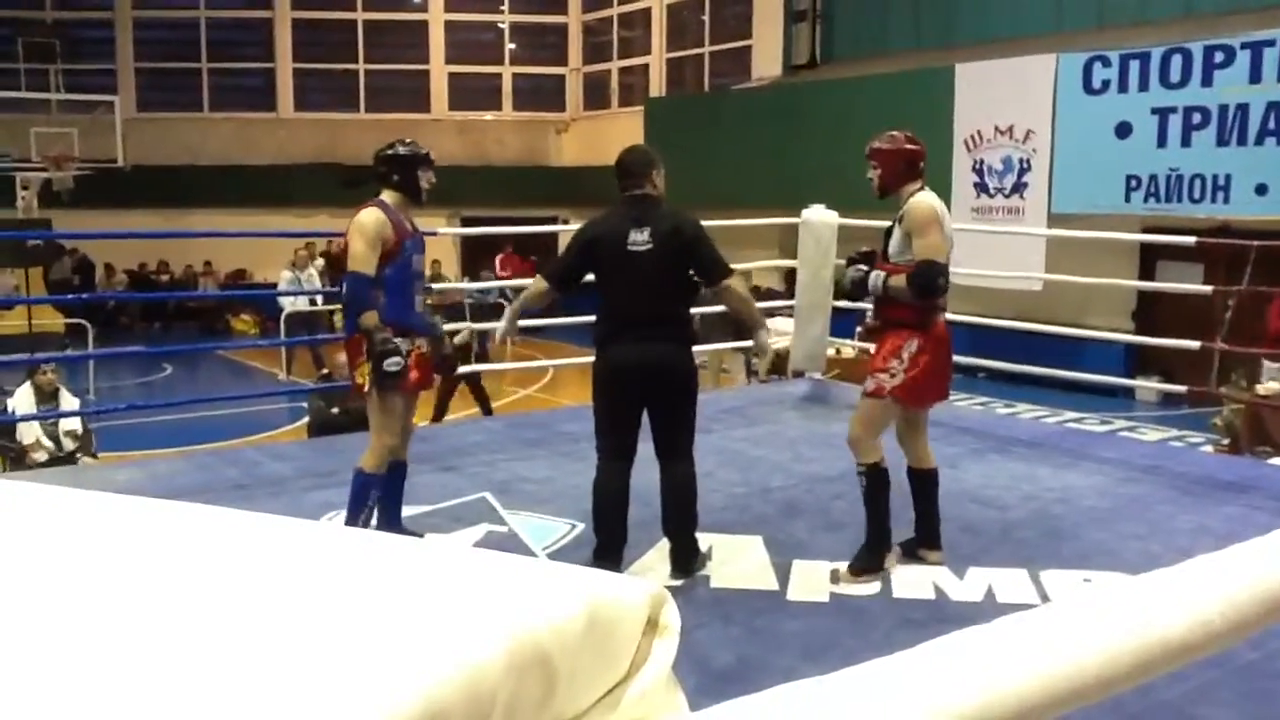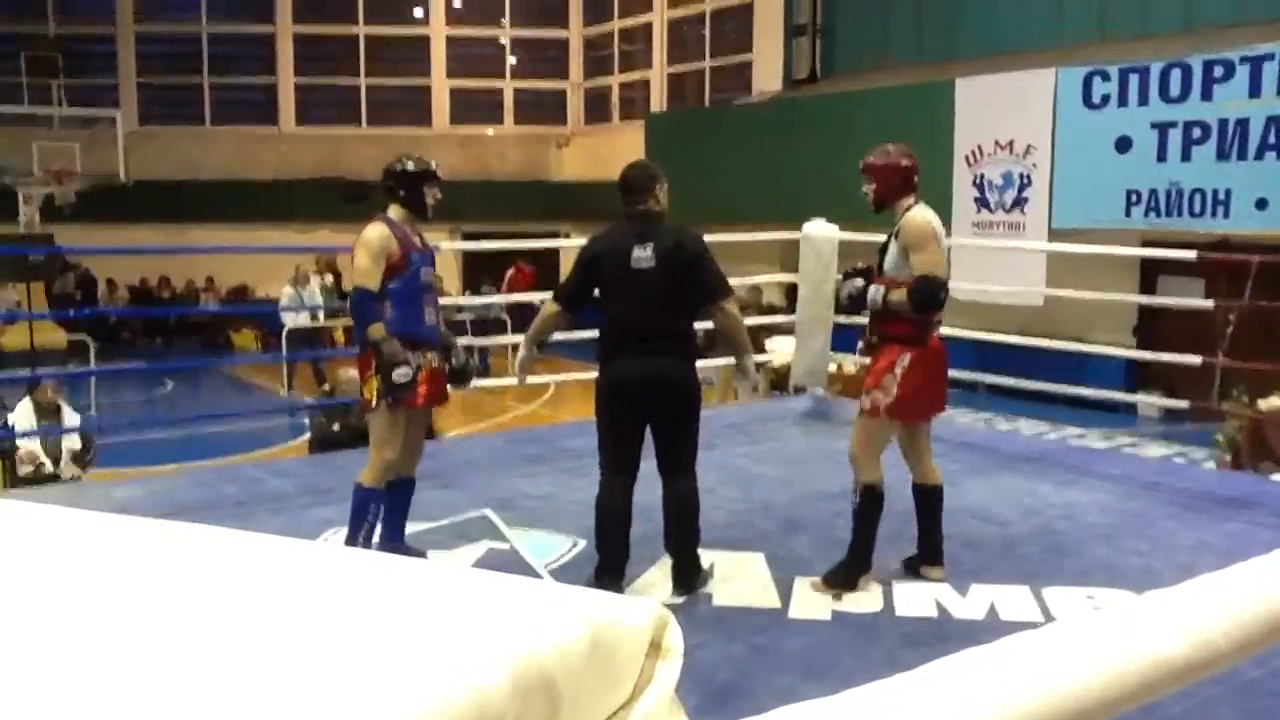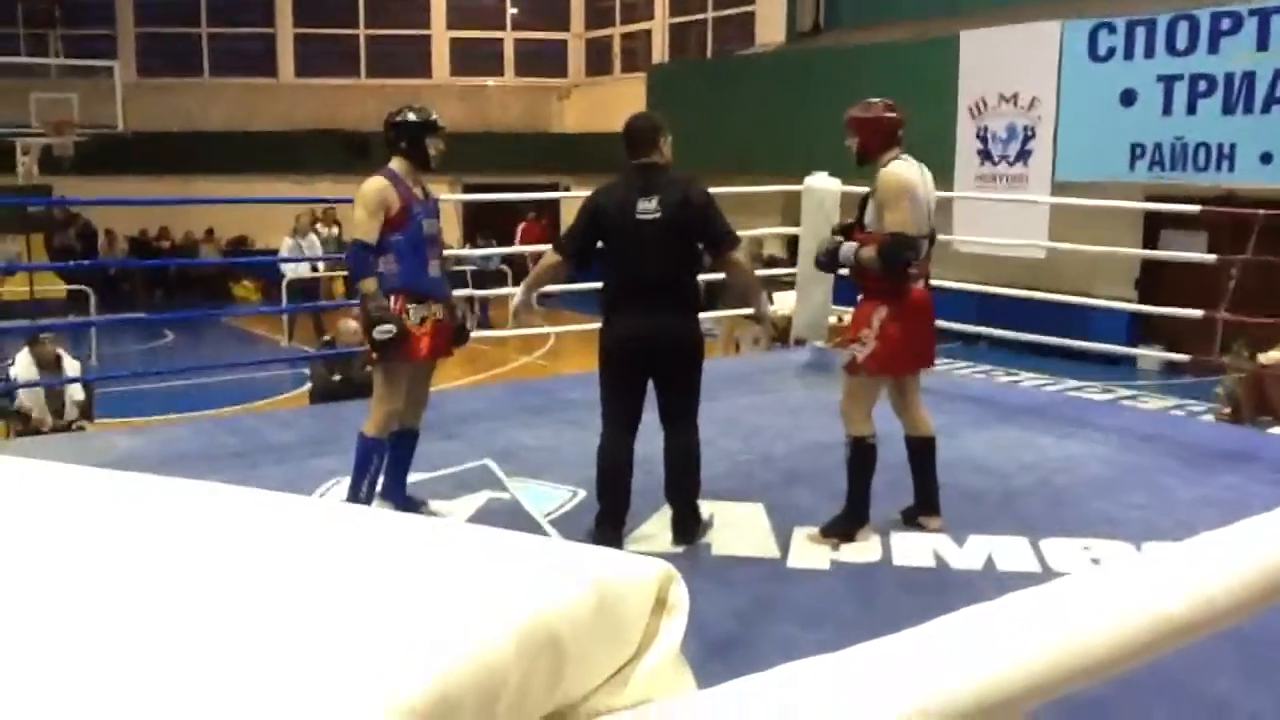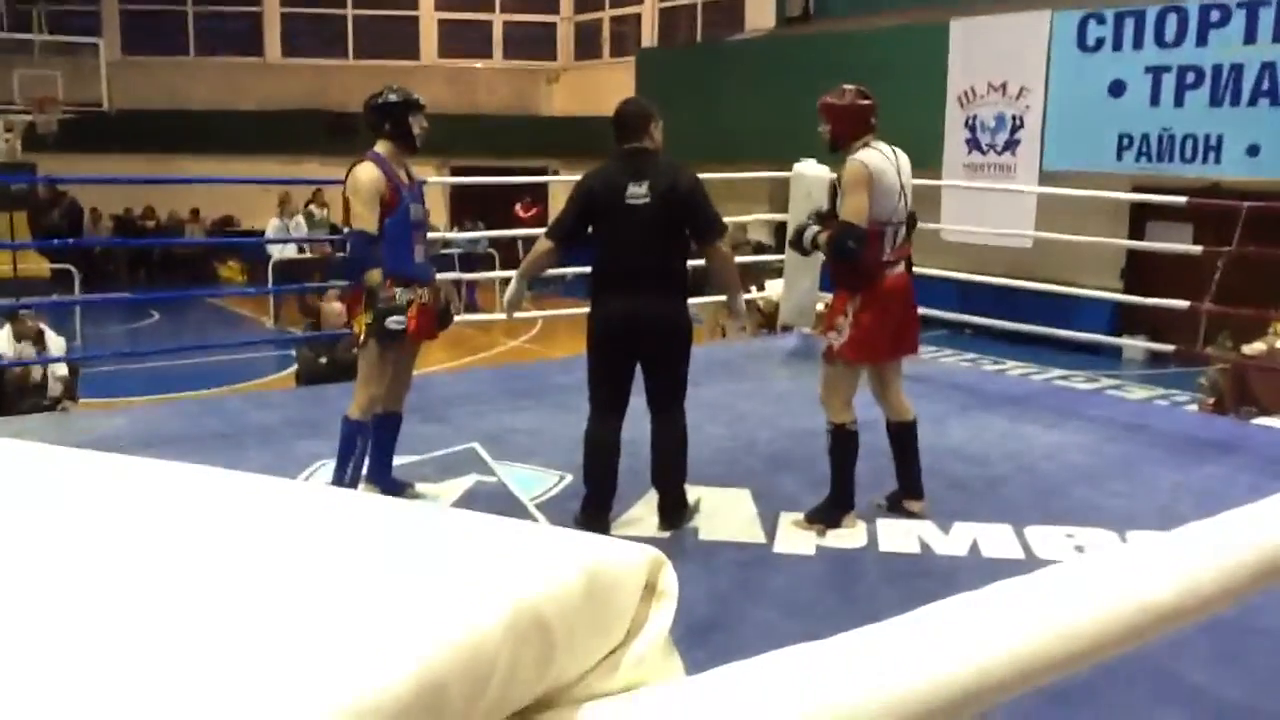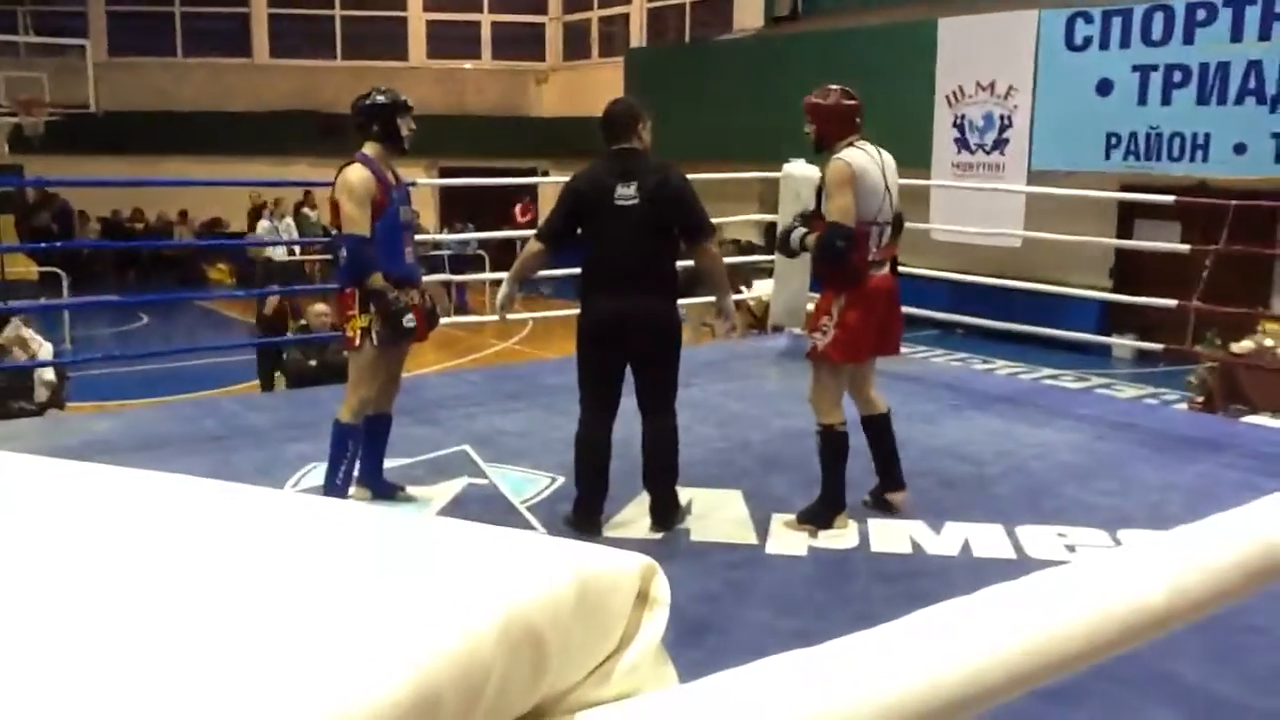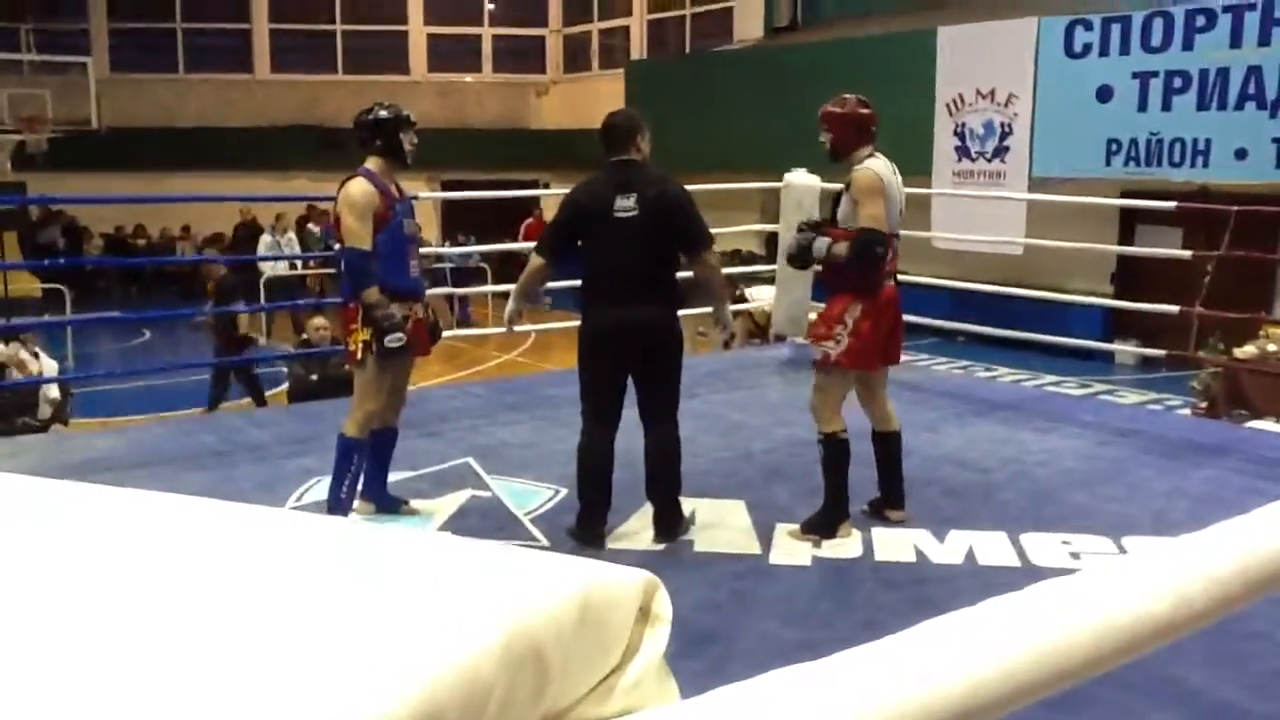
dt=0.3s
person 1, frame 1
left shoulder: (920, 208)
right shoulder: (916, 207)
left elbow: (930, 282)
left wrist: (873, 281)
right wrist: (874, 267)
left hip: (912, 340)
right hip: (910, 335)
left knee: (862, 435)
right knee: (913, 437)
left ankle: (876, 550)
right ankle: (927, 540)
person 1, frame 2
left shoulder: (916, 223)
right shoulder: (913, 221)
left elbow: (930, 296)
left wrist: (872, 296)
right wrist: (871, 283)
left hip: (906, 353)
right hip: (908, 349)
left knee: (863, 453)
right knee: (917, 452)
left ankle: (857, 565)
right ankle: (930, 557)
person 1, frame 3
left shoulder: (891, 178)
right shoulder: (917, 172)
left elbow: (896, 254)
left wrist: (847, 252)
right wrist: (859, 238)
left hip: (888, 305)
right hip: (912, 299)
left knee: (854, 408)
right knee: (909, 403)
left ankle: (855, 519)
right ankle: (927, 508)
person 1, frame 4
left shoulder: (858, 165)
right shoulder: (896, 157)
left elbow: (849, 243)
left wrist: (812, 235)
left hip: (865, 291)
right hip: (895, 284)
left knee: (835, 397)
right knee: (889, 389)
left ankle: (840, 505)
right ankle: (911, 492)
person 1, frame 5
left shoulder: (842, 165)
right shoulder: (882, 157)
left elbow: (837, 244)
left wrist: (798, 237)
left hip: (850, 292)
right hip: (879, 285)
left knee: (825, 397)
right knee: (863, 388)
left ankle: (831, 506)
right ankle: (892, 484)
person 1, frame 6
left shoulder: (865, 175)
right shoulder: (884, 168)
left elbow: (869, 249)
left wrist: (818, 248)
right wrist: (827, 234)
left hip: (858, 302)
right hip: (878, 296)
left knee: (825, 404)
right knee: (875, 400)
left ankle: (834, 514)
right ankle: (892, 500)
person 2, frame 1
left shoulder: (598, 229)
right shoulder: (681, 225)
left elbow: (548, 285)
right elbow: (726, 285)
left wrist: (511, 317)
right wrist: (759, 329)
left hip: (616, 358)
right hip: (671, 357)
left knee: (613, 460)
right knee: (676, 459)
left ankle: (608, 558)
right ankle: (684, 555)
person 2, frame 2
left shoulder: (602, 245)
right shoulder: (684, 241)
left elbow: (559, 306)
right elbow: (722, 307)
left wrist: (528, 346)
right wrist: (745, 355)
left hip: (619, 374)
right hip: (674, 373)
left knee: (616, 477)
right knee: (679, 475)
left ankle: (609, 575)
right ankle: (686, 572)
person 2, frame 3
left shoulder: (606, 197)
right shoulder: (690, 193)
left elbow: (561, 257)
right elbow: (730, 257)
left wrist: (526, 291)
right wrist: (757, 297)
left hip: (623, 327)
right hip: (677, 326)
left knee: (617, 429)
right knee: (681, 427)
left ankle: (609, 527)
right ankle: (686, 523)
person 2, frame 4
left shoulder: (596, 182)
right shoulder: (680, 180)
left elbow: (552, 243)
right elbow: (715, 247)
left wrist: (519, 283)
right wrist: (735, 295)
left hip: (611, 312)
right hip: (666, 312)
left knee: (605, 414)
right knee: (668, 412)
left ankle: (595, 511)
right ankle: (672, 508)
person 2, frame 5
left shoulder: (585, 181)
right shoulder: (668, 179)
left elbow: (541, 245)
right elbow: (704, 247)
left wrist: (510, 284)
right wrist: (723, 295)
left hip: (601, 312)
right hip: (655, 311)
left knee: (596, 414)
right knee: (658, 413)
left ankle: (587, 512)
right ankle: (664, 508)
person 2, frame 6
left shoulder: (584, 194)
right shoulder: (667, 191)
left elbow: (543, 259)
right elbow: (703, 259)
left wrist: (518, 300)
right wrist: (721, 305)
left hip: (601, 323)
right hip: (656, 322)
left knee: (598, 426)
right knee: (660, 423)
left ankle: (591, 524)
right ankle: (668, 519)
person 3, frame 1
left shoulder: (407, 223)
right shoulder: (371, 220)
right elbow: (357, 289)
left wrist: (432, 336)
right wrist: (380, 341)
left hip: (409, 343)
right hip: (380, 346)
left knee: (401, 438)
right knee: (384, 441)
left ankle: (390, 524)
right ankle: (354, 532)
person 3, frame 2
left shoulder: (419, 240)
right shoulder: (378, 235)
right elbow: (363, 303)
left wrist: (448, 348)
right wrist: (388, 352)
left hip: (422, 359)
right hip: (391, 361)
left knee: (410, 455)
right knee: (384, 457)
left ankle: (392, 541)
right ankle: (356, 550)
person 3, frame 3
left shoulder: (423, 192)
right shoulder: (379, 188)
right elbow: (359, 255)
left wrist: (450, 307)
right wrist: (375, 308)
left hip: (428, 312)
right hip: (397, 313)
left knee: (413, 407)
right knee: (386, 410)
left ankle: (394, 492)
right ankle: (358, 503)
person 3, frame 4
left shoulder: (407, 174)
right shoulder: (368, 174)
right elbow: (361, 246)
left wrist: (434, 291)
right wrist: (380, 299)
left hip: (413, 296)
right hip: (386, 298)
left knee: (397, 391)
right knee: (371, 393)
left ankle: (380, 475)
right ankle: (343, 487)
person 3, frame 5
left shoulder: (392, 175)
right shoulder: (357, 176)
right elbow: (357, 250)
left wrist: (421, 293)
right wrist: (388, 299)
left hip: (398, 297)
right hip: (371, 302)
left knee: (386, 392)
right knee: (361, 396)
left ankle: (371, 477)
right ankle: (334, 490)
person 3, frame 6
left shoulder: (395, 188)
right shoulder: (360, 190)
right elbow: (357, 263)
left wrist: (422, 309)
right wrist: (381, 314)
left hip: (404, 310)
right hip: (377, 315)
left knee: (392, 406)
right knee: (367, 409)
left ankle: (374, 492)
right ankle: (338, 505)
